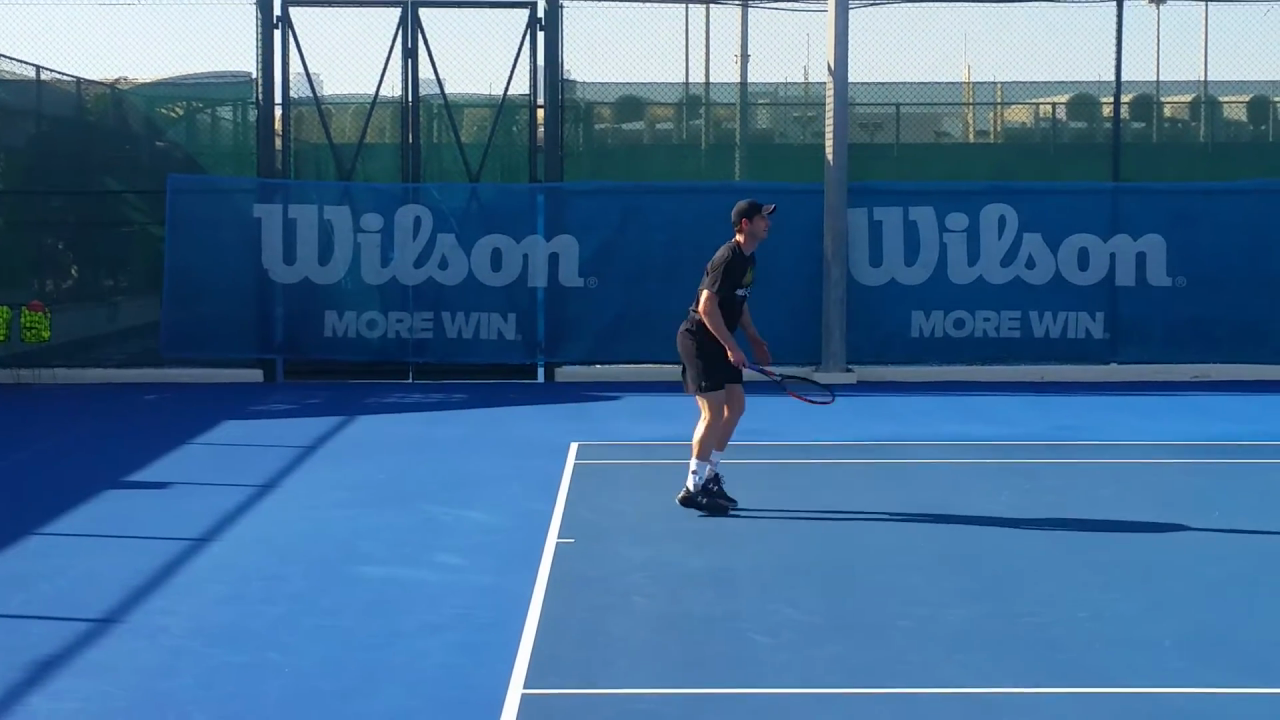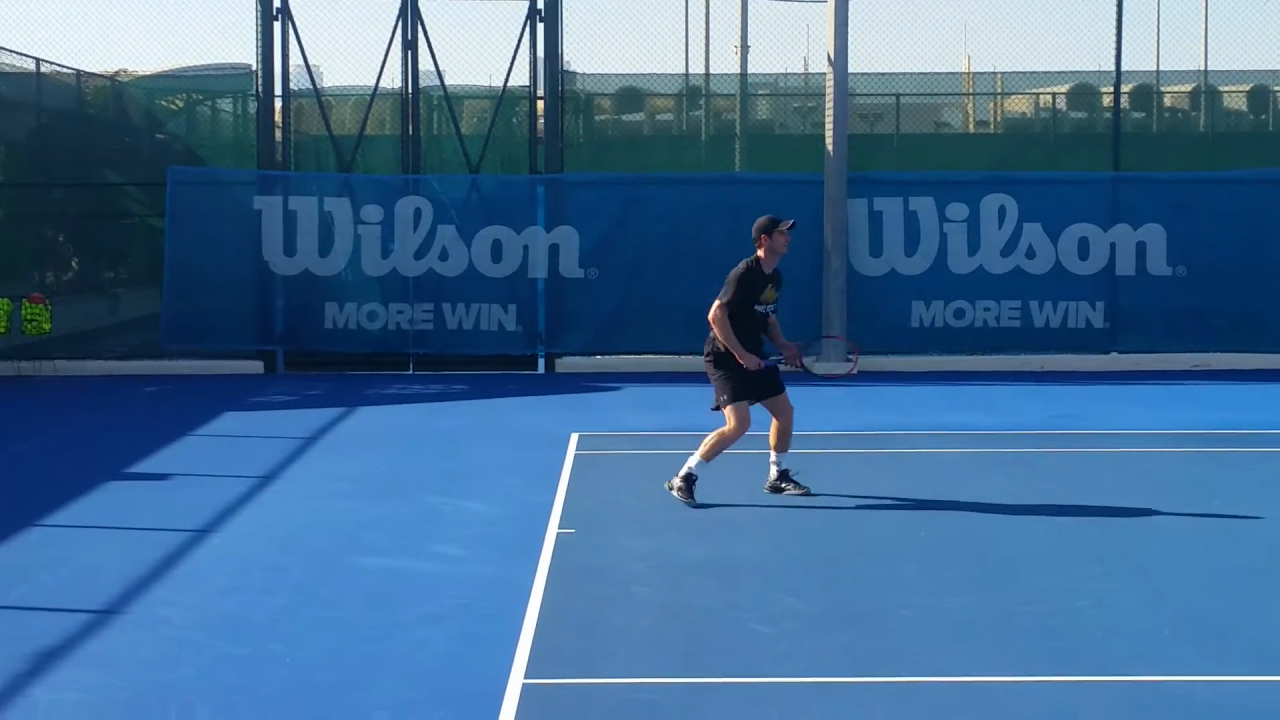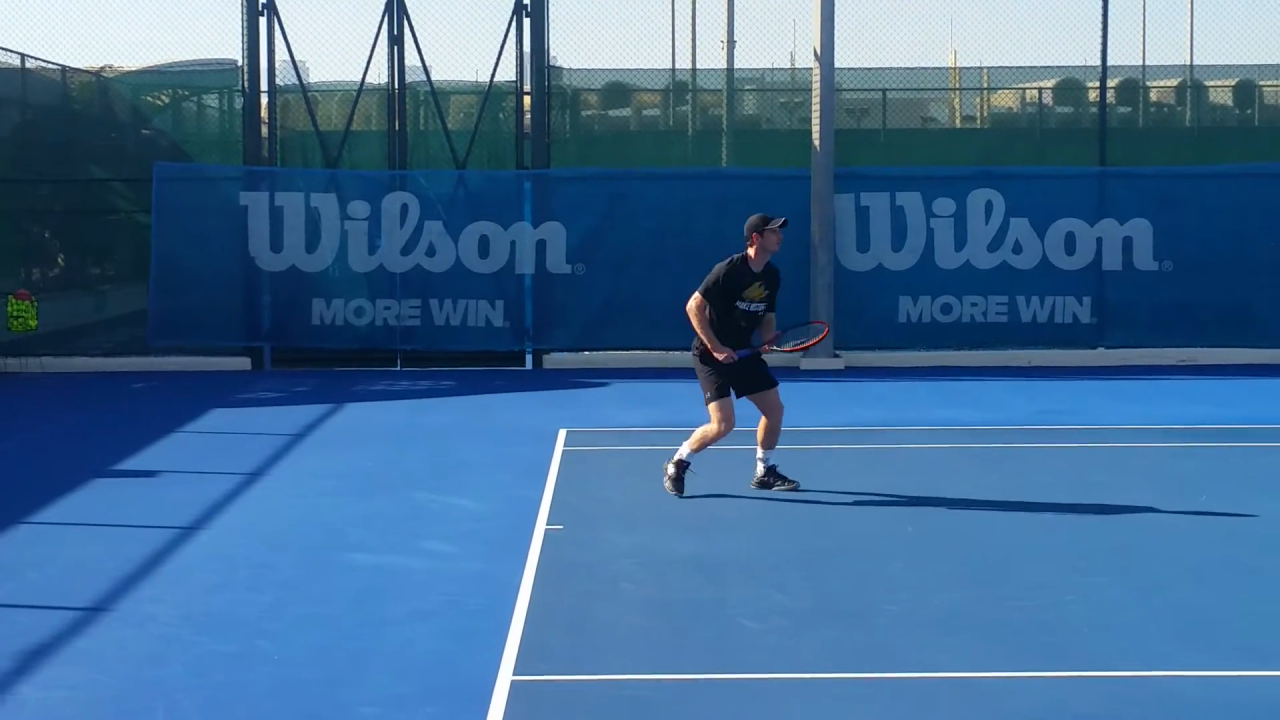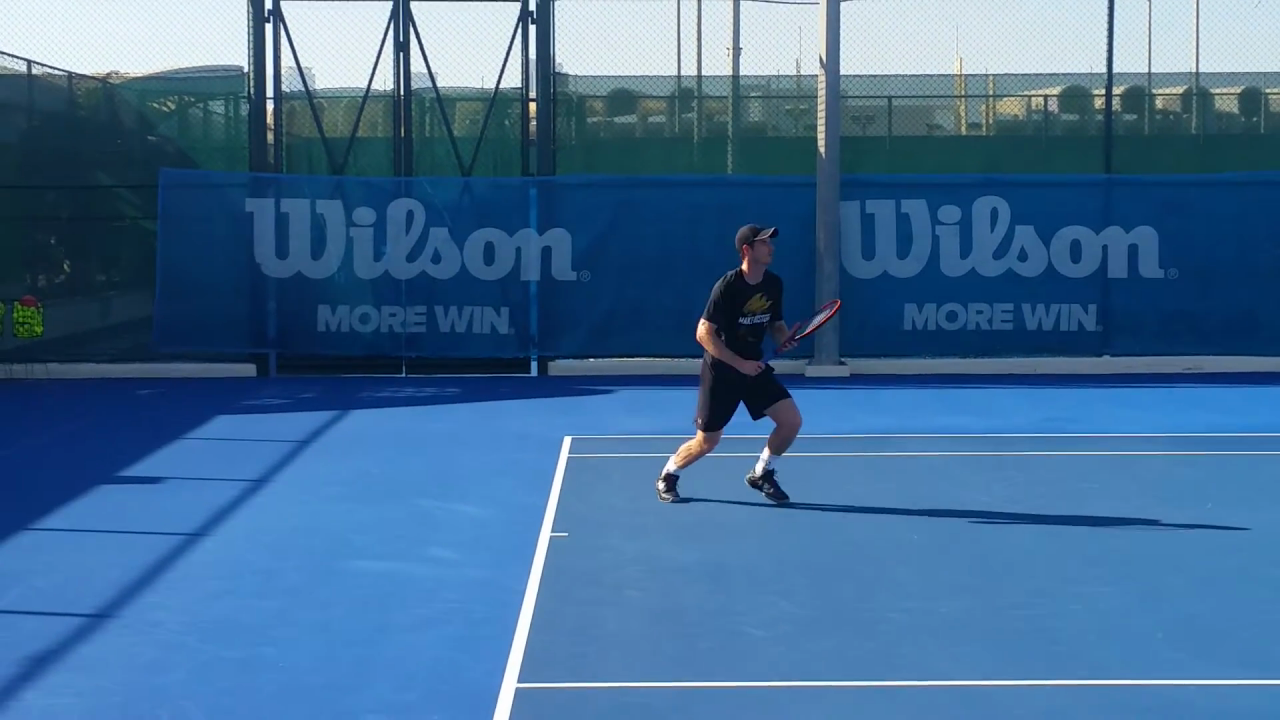
dt=0.2s
person 1, frame 1
left shoulder: (747, 258)
right shoulder: (728, 258)
right elbow: (707, 305)
left wrist: (754, 338)
right wrist: (731, 346)
left hip: (716, 340)
right hip: (699, 337)
left knee: (734, 407)
right knee: (715, 414)
left ankle: (708, 478)
right ankle: (693, 489)
person 1, frame 2
left shoulder: (776, 276)
right shoulder: (745, 273)
right elbow: (716, 316)
left wrist: (783, 344)
right wrist: (742, 354)
left hip: (751, 355)
right hip: (725, 356)
left knee: (785, 412)
right knee: (739, 424)
left ankle: (778, 477)
right ankle: (684, 478)
person 1, frame 3
left shoulder: (772, 275)
right shoulder: (728, 269)
right elbow: (694, 307)
left wrist: (769, 337)
right wrist: (715, 347)
left hip: (742, 351)
right hip: (711, 354)
left knee: (775, 409)
right knee: (723, 424)
left ankle: (765, 472)
right ankle: (678, 464)
person 1, frame 4
left shoulder: (774, 284)
right shoulder: (726, 287)
left elbow: (776, 323)
right elbow: (703, 334)
left wrist: (784, 337)
right wrist: (738, 363)
left hip: (754, 368)
right hip: (721, 371)
left knee: (792, 421)
right knee: (706, 442)
left ankle: (762, 473)
right ankle: (668, 476)
